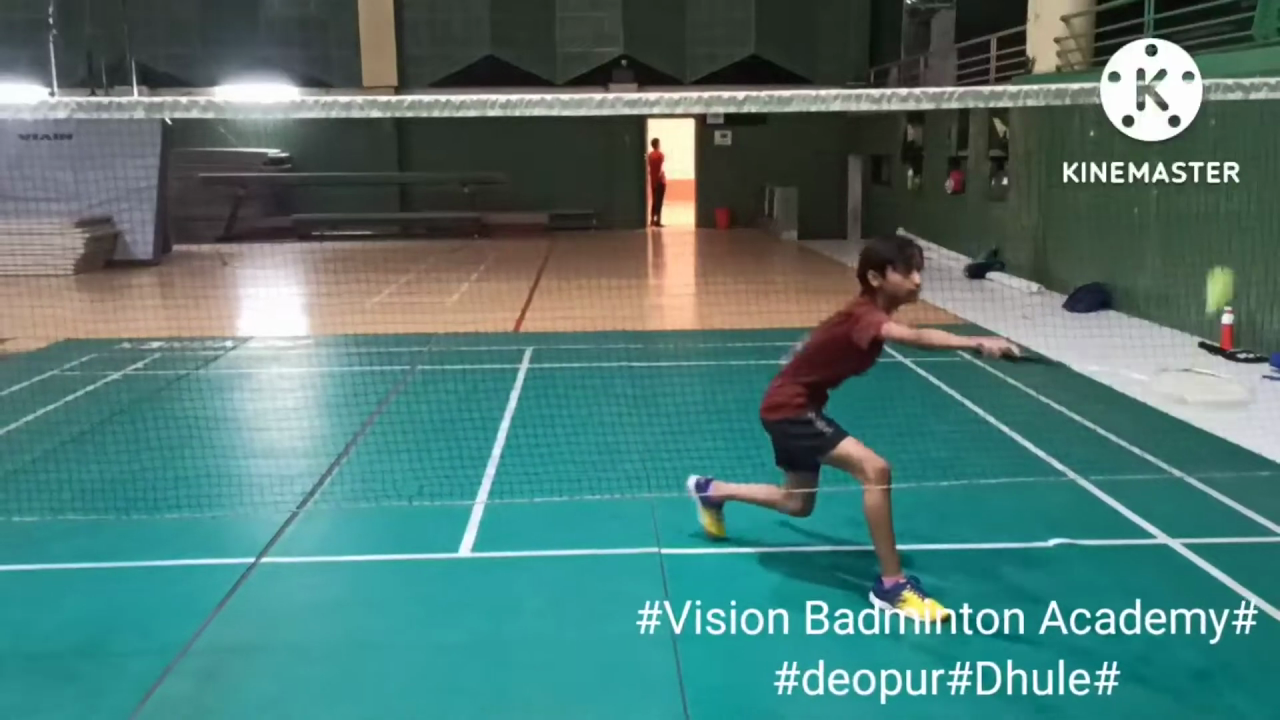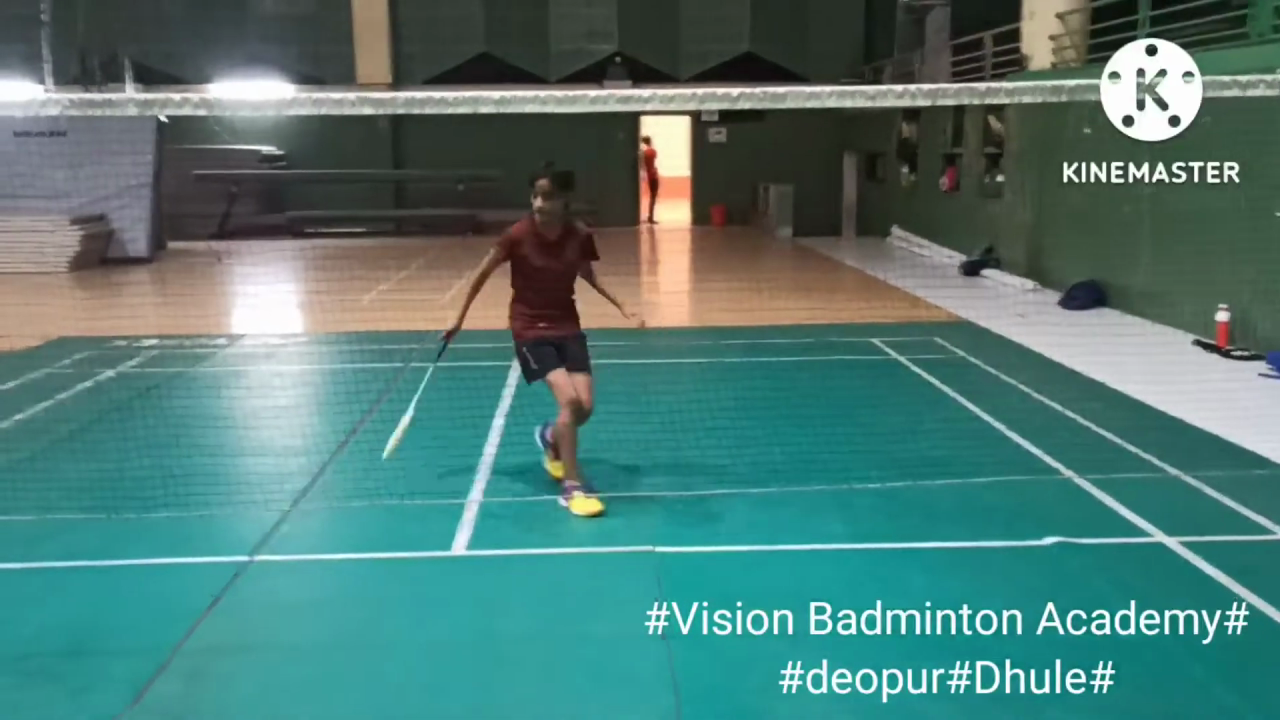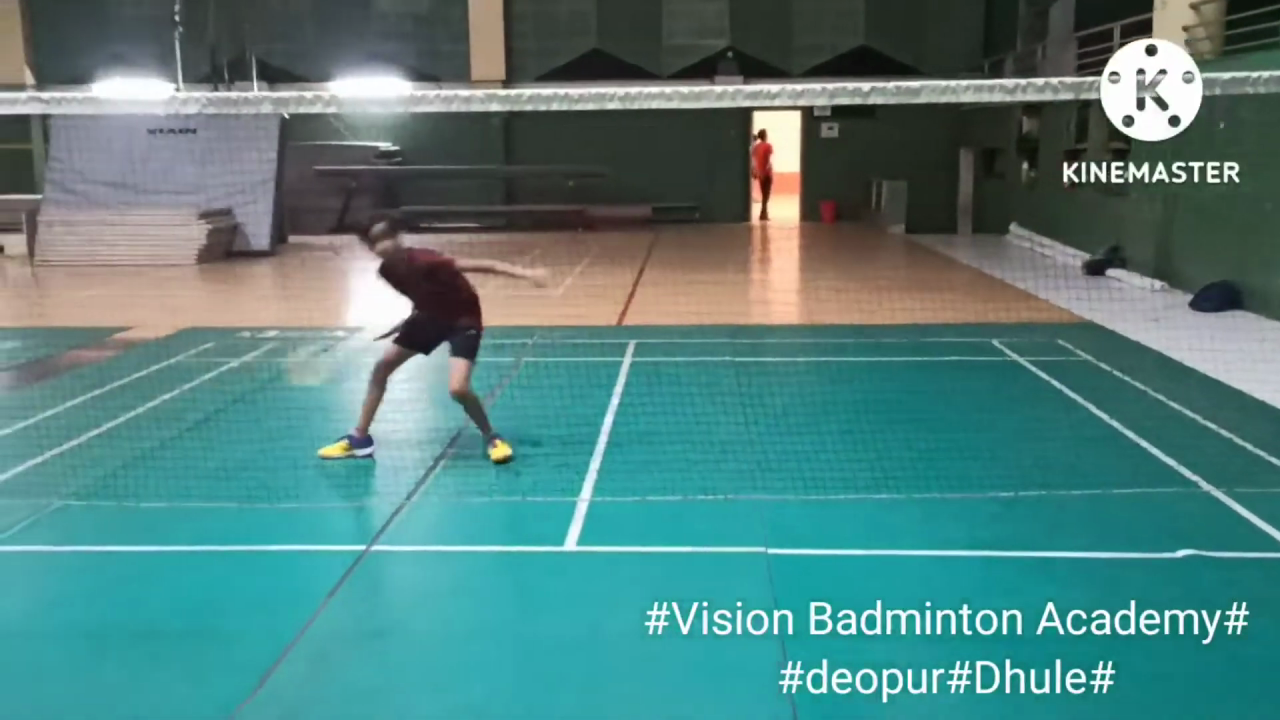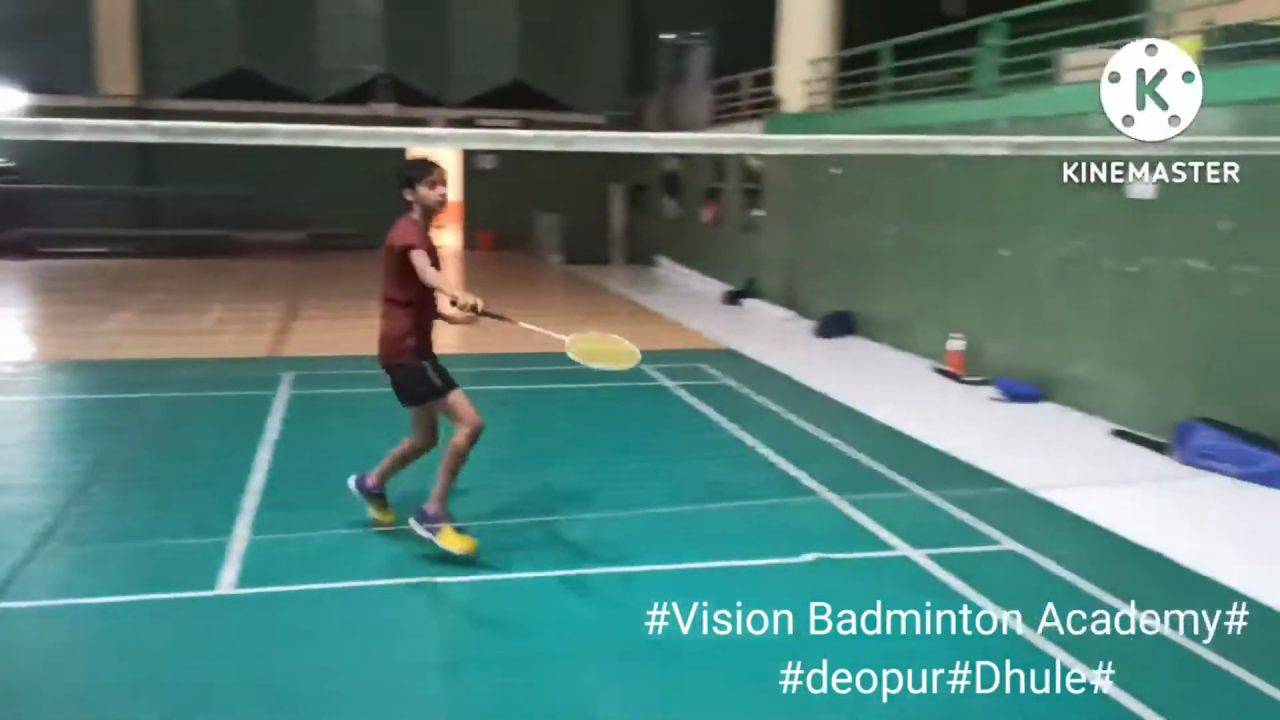
dt=1s
person 1, frame 1
left shoulder: (869, 312)
right shoulder: (866, 317)
left elbow: (817, 337)
right elbow: (914, 336)
left wrist: (796, 357)
right wrist: (979, 343)
left hip: (795, 405)
right hip: (787, 409)
left knee: (798, 502)
right knee: (876, 471)
left ankle: (709, 491)
right ankle: (891, 585)
person 1, frame 2
left shoulder: (581, 236)
right shoulder: (519, 234)
right elbow: (483, 273)
left wrist: (622, 307)
right wrist: (460, 317)
left hip: (566, 326)
right hip: (530, 329)
left knee: (584, 405)
right knee: (570, 400)
left ankle: (549, 437)
right ankle: (572, 487)
person 1, frame 3
left shoulder: (424, 261)
right shoulder: (388, 269)
left elbow: (478, 266)
left wrist: (526, 274)
left hip: (464, 318)
right hip: (430, 316)
left knee: (458, 389)
right knee: (382, 368)
left ankle: (492, 437)
right ankle: (360, 438)
person 1, frame 4
left shoulder: (416, 232)
right shoulder: (409, 232)
right elbow: (425, 272)
left wrist: (442, 303)
right wrist: (457, 294)
left hip: (414, 345)
right hip: (404, 347)
left knee: (425, 436)
right knee: (471, 423)
left ankle: (371, 484)
right ankle: (434, 514)
